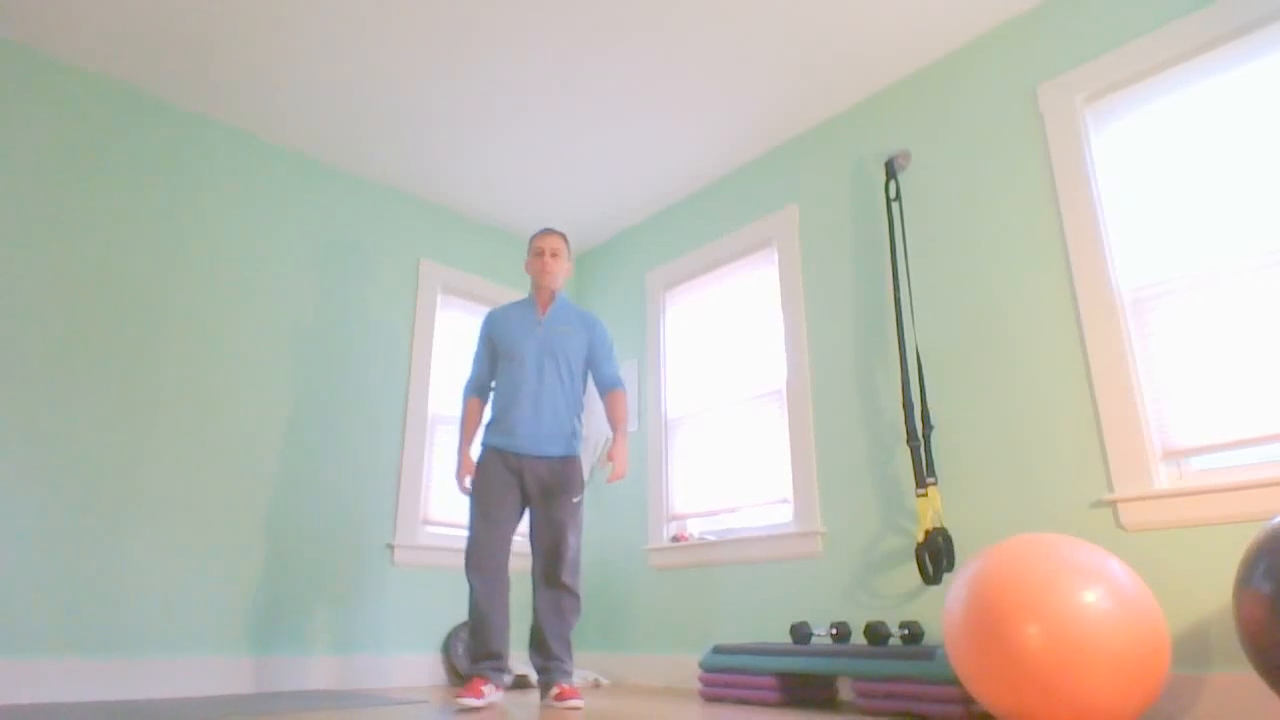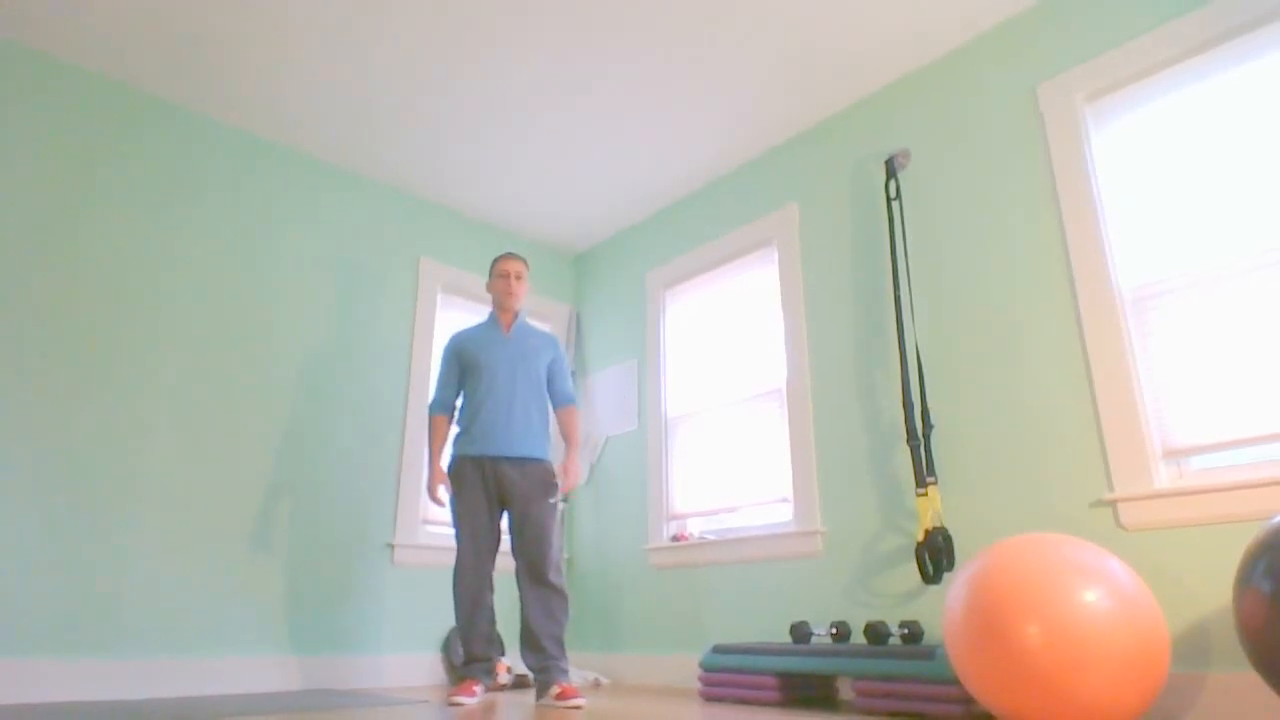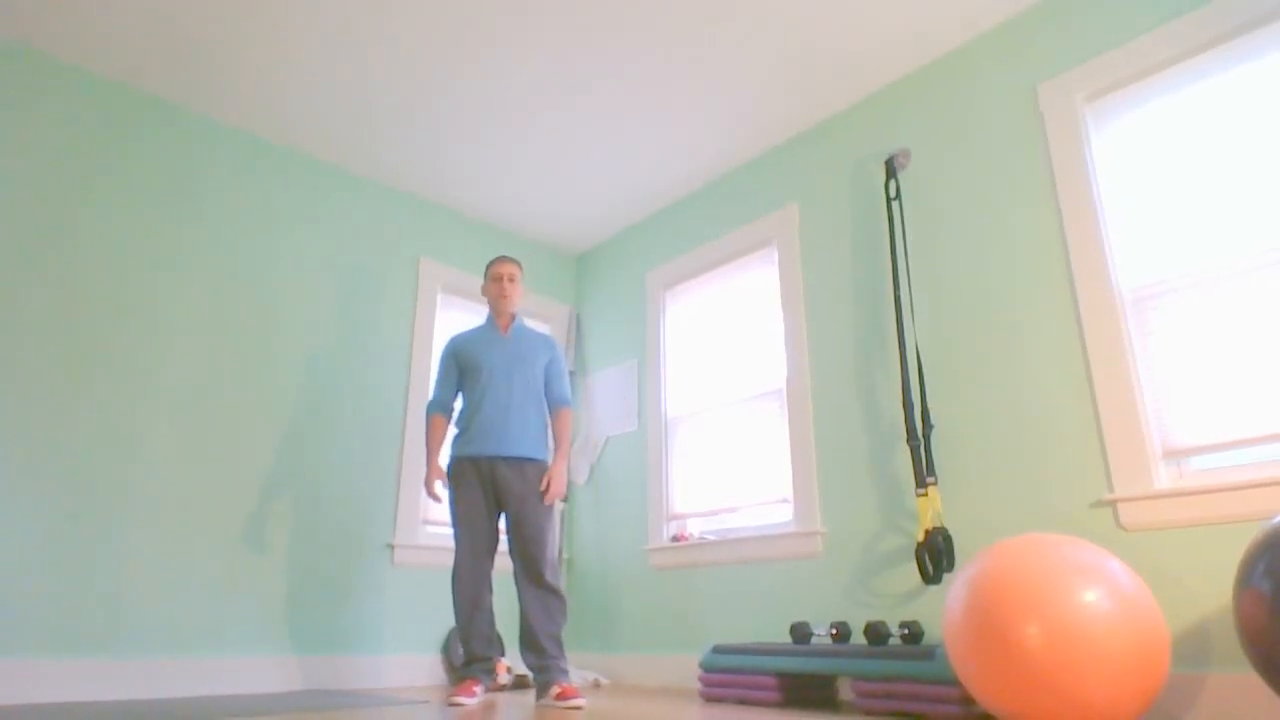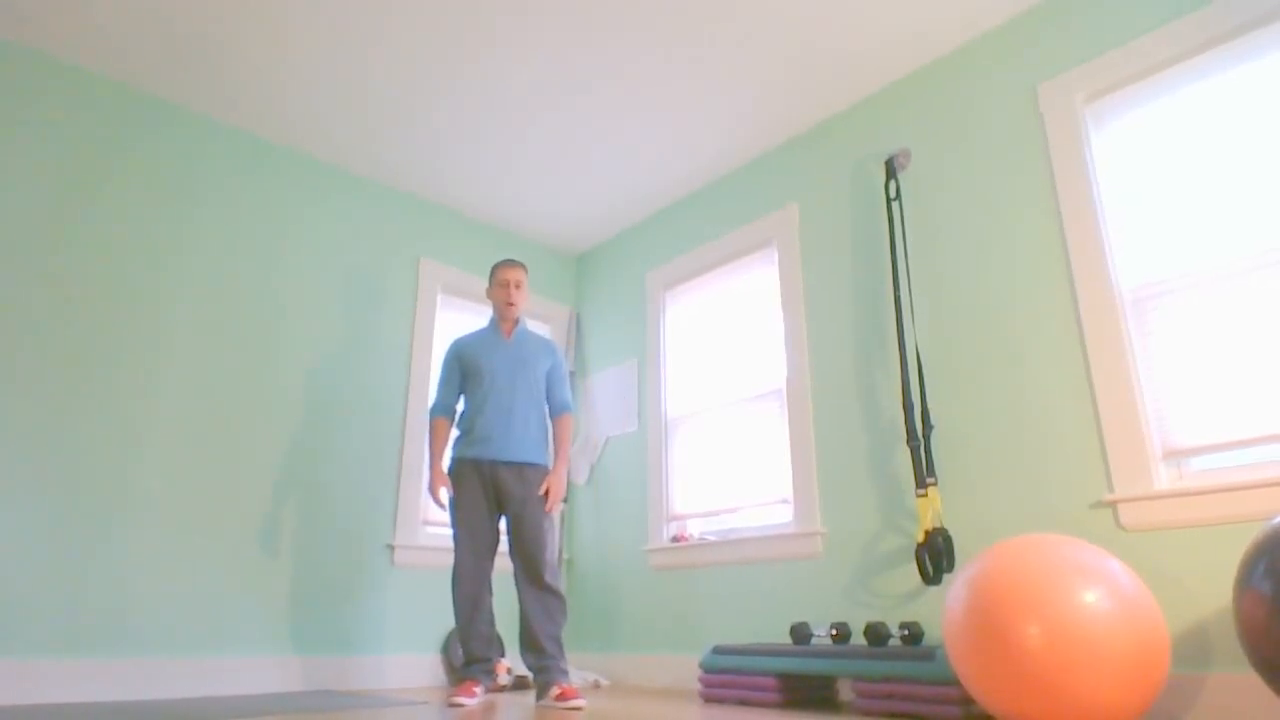
dt=1s
person 1, frame 1
left shoulder: (588, 325)
right shoulder: (497, 321)
left elbow: (611, 384)
right elbow: (477, 388)
left wrist: (619, 438)
right wrist: (464, 451)
left hip: (560, 461)
right hip: (499, 455)
left knee: (558, 569)
right knee: (485, 557)
left ankle: (556, 676)
right ankle: (488, 672)
person 1, frame 2
left shoulder: (548, 344)
right shoulder: (462, 342)
left elbow: (564, 401)
right elbow: (442, 406)
left wrist: (572, 451)
right wrist: (435, 463)
left hip: (532, 465)
right hip: (472, 464)
left knee: (542, 566)
right knee: (473, 567)
left ankle: (551, 675)
right ankle: (477, 672)
person 1, frame 3
left shoulder: (545, 345)
right shoulder: (460, 345)
left elbow: (560, 404)
right elbow: (440, 406)
left wrist: (561, 461)
right wrist: (432, 460)
left hip: (528, 464)
right hip: (470, 464)
left knee: (538, 565)
right knee: (472, 567)
left ankle: (551, 675)
right ankle: (477, 672)
person 1, frame 4
left shoulder: (547, 350)
right shoulder: (463, 348)
left elbow: (562, 411)
right elbow: (443, 409)
left wrist: (560, 468)
right wrist: (436, 466)
left hip: (529, 469)
right hip: (471, 467)
left knee: (539, 569)
right knee: (471, 569)
left ankle: (551, 676)
right ankle: (477, 673)
